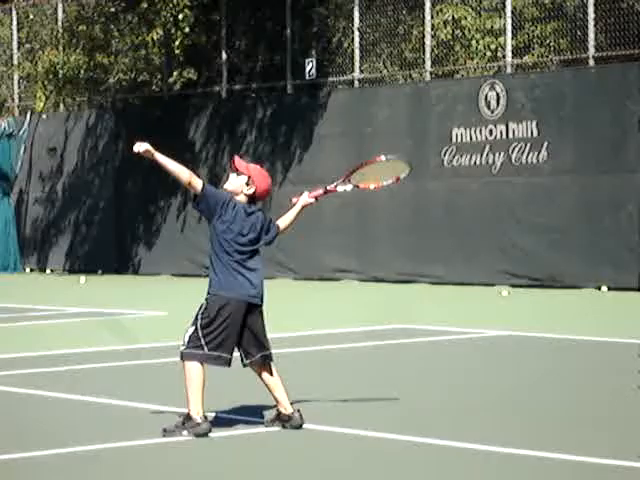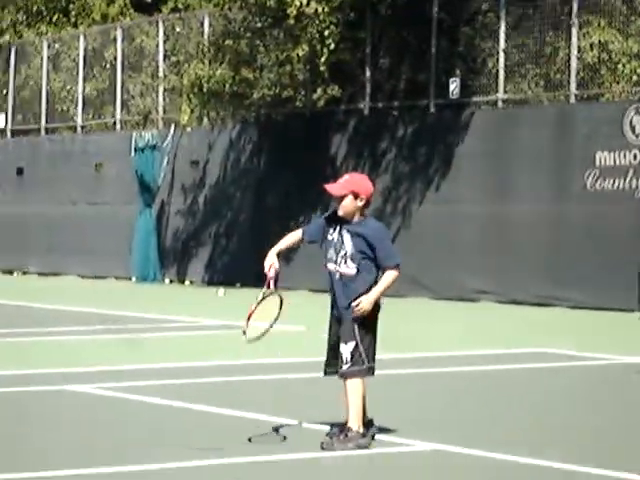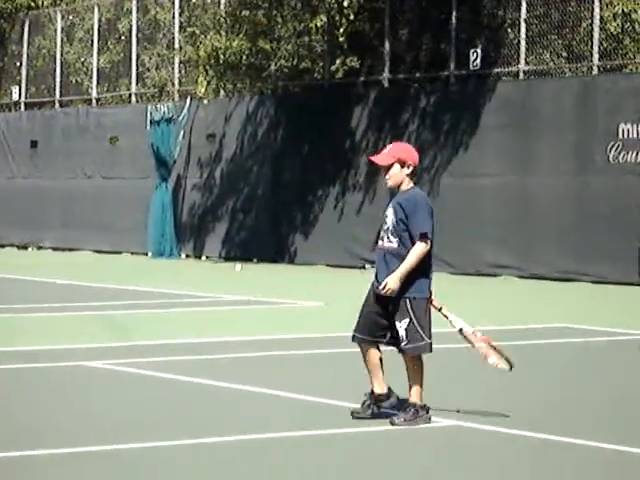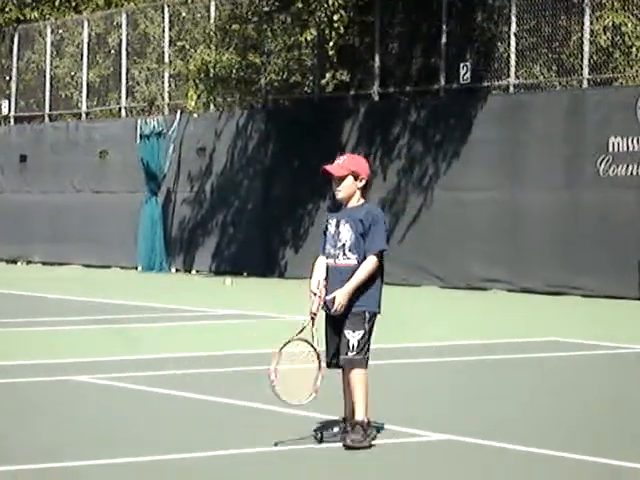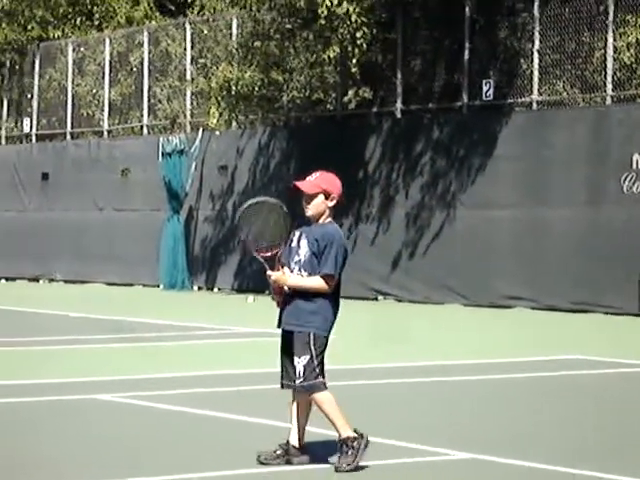
dt=1s
person 1, frame 1
left shoulder: (223, 204)
right shoulder: (259, 218)
left elbow: (190, 179)
right elbow: (277, 228)
left wrist: (154, 153)
right wrist: (299, 207)
left hip: (224, 296)
right hip: (251, 297)
left knee: (192, 351)
right knee: (259, 356)
left ankle: (195, 418)
right ankle: (287, 411)
person 1, frame 2
left shoulder: (375, 231)
right shoulder: (331, 221)
left elbow: (392, 269)
right elbow: (301, 234)
left wrist: (372, 296)
right wrist: (275, 251)
left hip: (359, 311)
right hip: (339, 309)
left knee: (354, 368)
right knee: (348, 368)
left ankle: (355, 431)
right ankle: (362, 422)
person 1, frame 3
left shoulder: (417, 200)
right shoulder: (396, 199)
left elbow: (423, 243)
left wrist: (398, 276)
left hip: (408, 287)
right hip: (383, 284)
left knee: (411, 347)
right knee: (365, 337)
left ankle: (417, 406)
right ankle: (381, 395)
person 1, frame 4
left shoulder: (372, 215)
right shoulder: (333, 214)
left elbow: (373, 259)
right elbow: (323, 254)
left wrist: (347, 290)
right wrist: (316, 280)
left hip: (361, 302)
right hip: (336, 303)
left knee: (354, 360)
right knee: (343, 362)
left ankle: (363, 423)
right ankle: (351, 420)
person 1, frame 5
left shoulder: (332, 236)
right shoulder: (300, 232)
left elbow: (327, 282)
right elbow: (288, 268)
left wrist: (288, 281)
right wrist: (278, 285)
left hip: (313, 321)
right hip: (293, 318)
left knee: (311, 383)
right knee: (298, 385)
left ankle: (350, 438)
right ankle: (296, 446)
